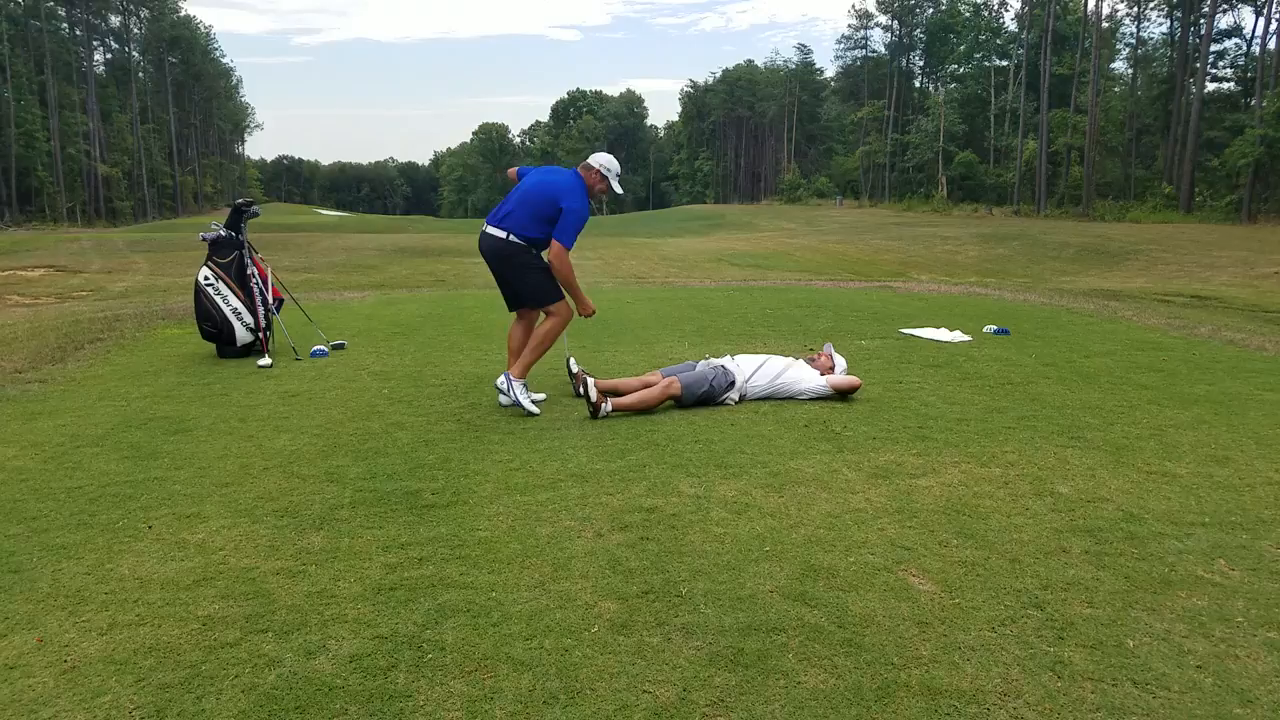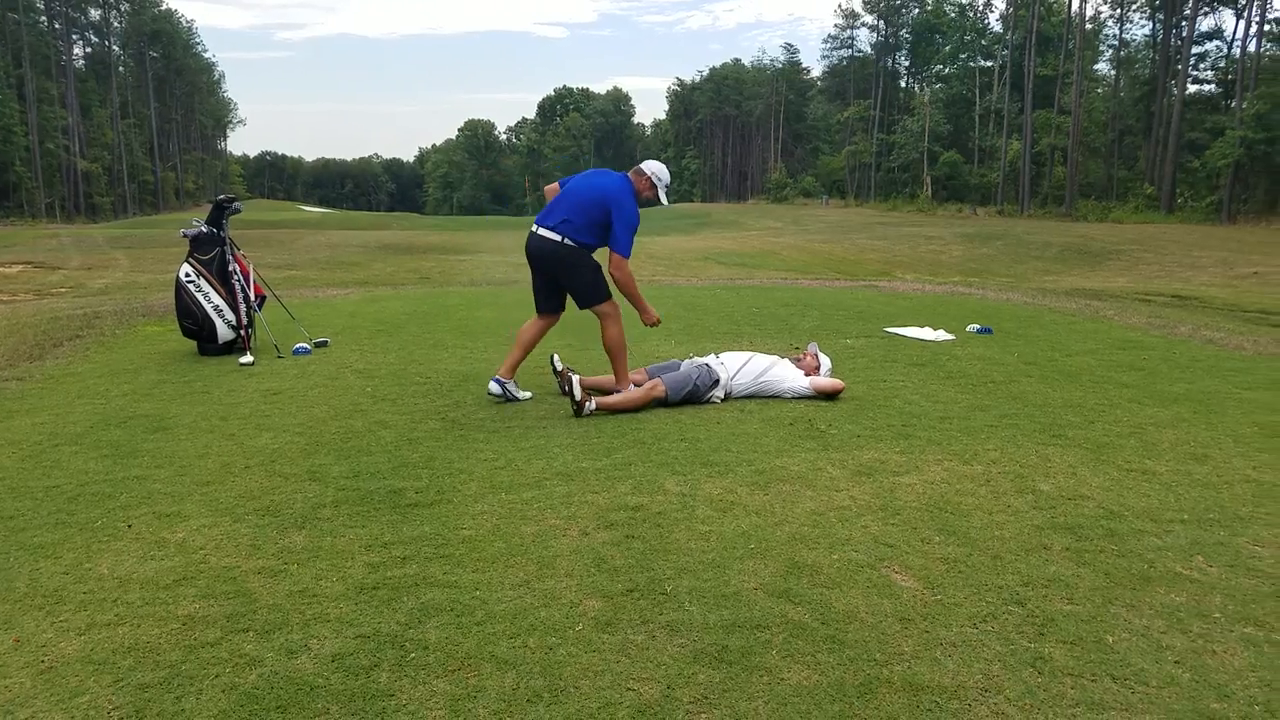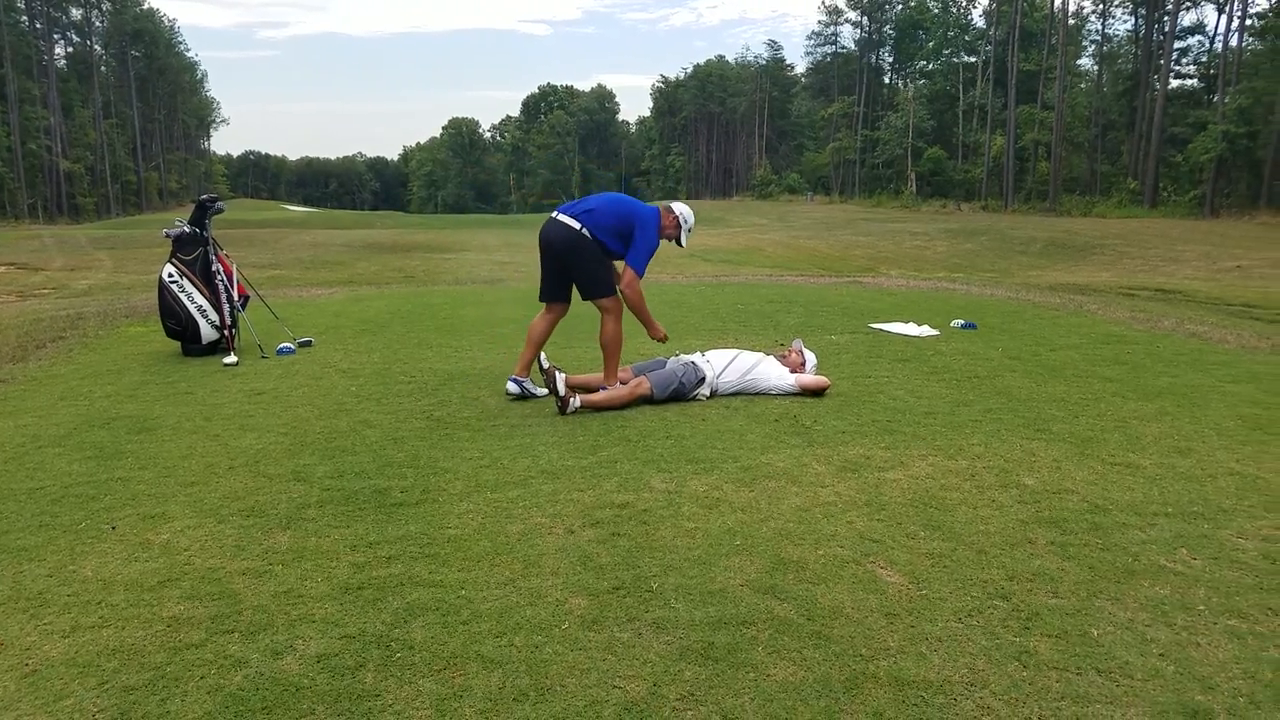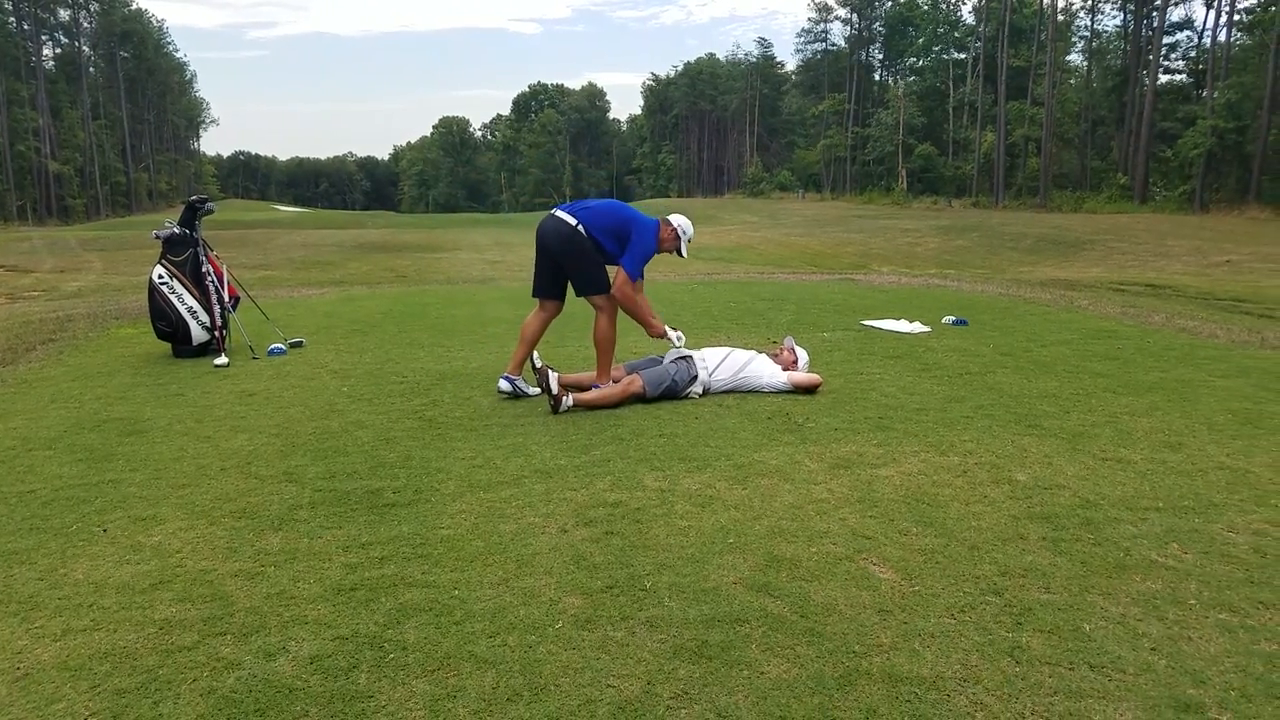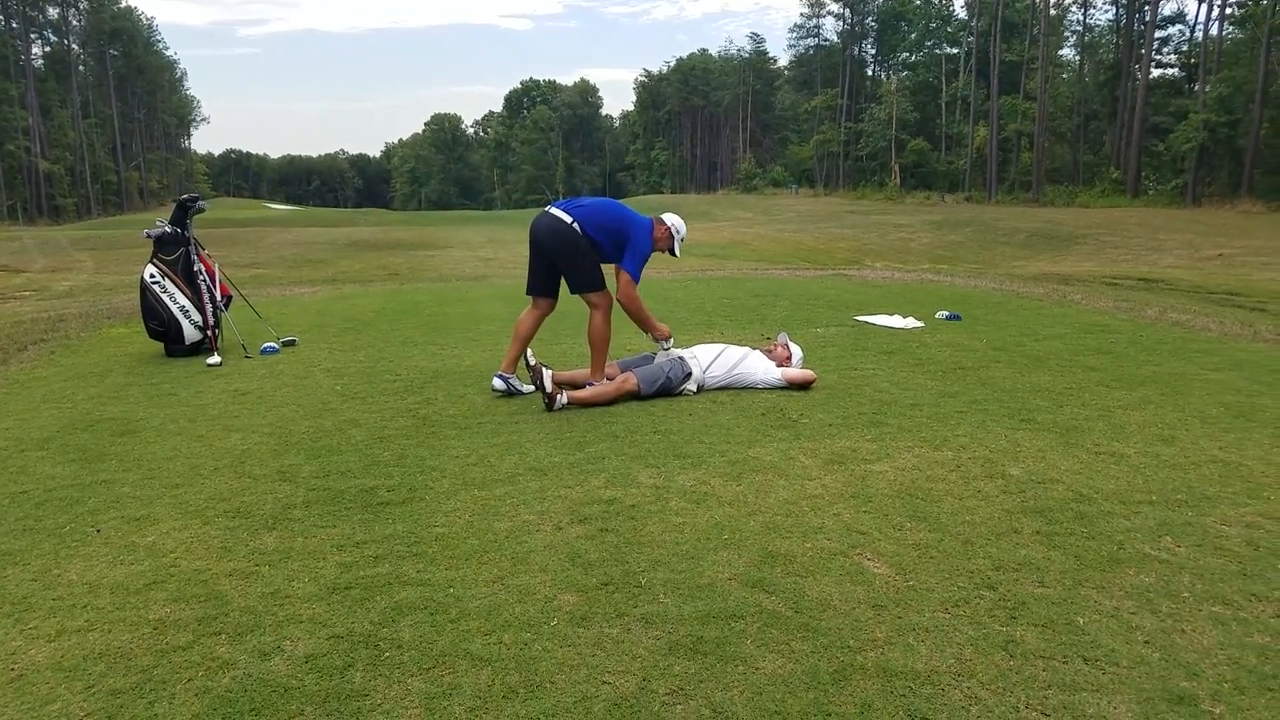
dt=0.5s
person 1, frame 1
left shoulder: (811, 381)
right shoulder: (796, 364)
left elbow: (854, 382)
left wrist: (837, 392)
left hip: (729, 381)
right hip: (721, 365)
left knee: (668, 386)
right knee: (652, 377)
left ankle: (605, 405)
right ankle: (589, 383)
person 1, frame 2
left shoulder: (795, 380)
right shoulder: (782, 364)
left elbow: (837, 385)
left wrist: (821, 389)
left hip: (714, 380)
right hip: (707, 363)
left knee: (652, 388)
right knee: (639, 376)
left ankle: (590, 404)
right ankle: (575, 381)
person 1, frame 3
left shoulder: (780, 377)
right shoulder: (766, 360)
left elbow: (823, 382)
left wrist: (807, 383)
left hip: (701, 377)
right hip: (694, 361)
left knee: (637, 387)
right knee: (624, 374)
left ankle: (574, 401)
right ankle: (562, 379)
person 1, frame 4
left shoulder: (772, 375)
right shoulder: (759, 358)
left elbow: (815, 380)
left wrist: (800, 376)
left hip: (694, 375)
right hip: (686, 359)
left knee: (631, 385)
right knee: (618, 372)
left ankle: (567, 399)
right ankle: (556, 378)
person 1, frame 5
left shoulder: (766, 371)
right shoulder: (753, 355)
left elbow: (809, 376)
left wrist: (795, 379)
left hip: (688, 372)
right hip: (681, 356)
left knee: (625, 383)
right knee: (611, 370)
left ankle: (561, 397)
right ankle: (550, 376)
person 2, frame 1
left shoulder: (551, 172)
right shoulder: (577, 201)
left elbow: (513, 173)
right elbow: (557, 259)
right wrist: (581, 301)
left hip: (491, 240)
right hip: (511, 247)
left knee: (527, 314)
right knee: (559, 313)
left ankle: (511, 389)
right ankle: (513, 376)
person 2, frame 2
left shoulder: (598, 174)
right shoulder: (626, 206)
left elbow: (551, 190)
right elbow: (617, 270)
right wrist: (643, 309)
left hip: (536, 241)
right hip: (563, 249)
left knee: (546, 316)
right knee: (609, 313)
left ankle: (504, 378)
right ankle: (624, 388)
person 2, frame 3
left shoulder: (637, 213)
right shoulder: (649, 228)
right elbow: (628, 287)
right wrist: (651, 326)
left hip: (552, 228)
right hip: (574, 236)
left knee: (554, 310)
right knee: (611, 309)
left ankle: (519, 378)
right ankle: (610, 386)
person 2, frame 4
left shoulder: (639, 226)
right shoulder: (646, 236)
left elbow: (635, 294)
right elbow: (620, 291)
left wrist: (663, 328)
right wrist: (649, 325)
left hip: (549, 226)
right hip: (570, 234)
left knee: (547, 309)
right knee: (605, 306)
left ankle: (512, 376)
right ankle: (602, 385)
person 2, frame 5
left shoulder: (630, 226)
right shoulder: (642, 236)
left elbow: (625, 290)
right elbow: (625, 296)
left wrist: (650, 329)
right wrist: (654, 328)
left hip: (544, 223)
right hip: (564, 231)
left knee: (541, 306)
right knee: (601, 304)
left ankle: (505, 375)
right ankle: (596, 382)
